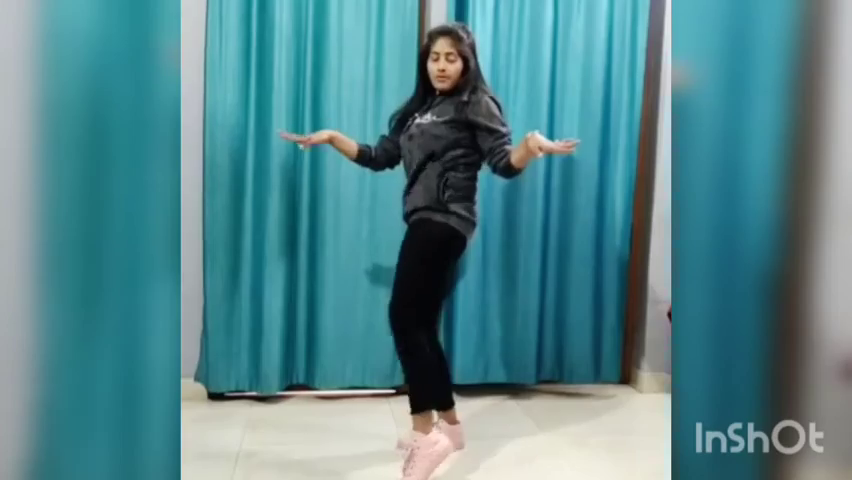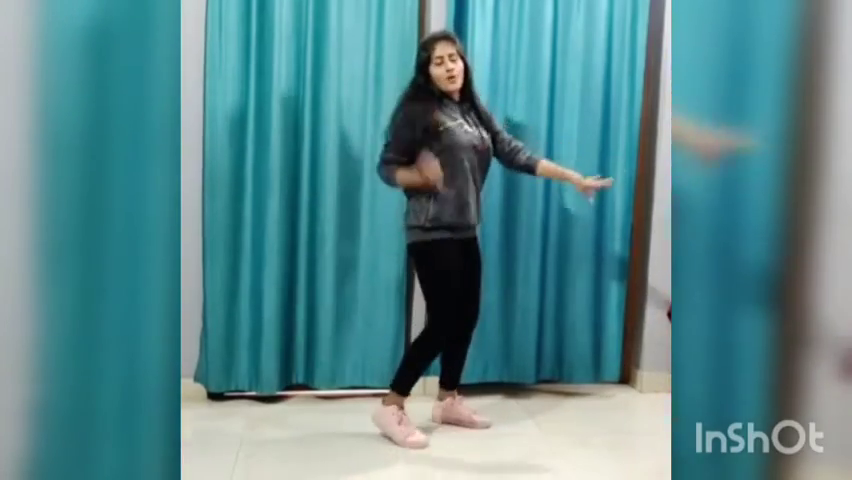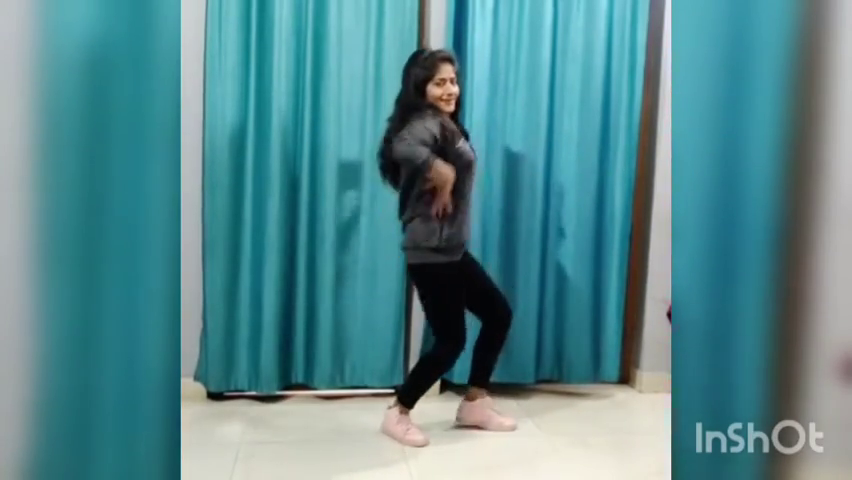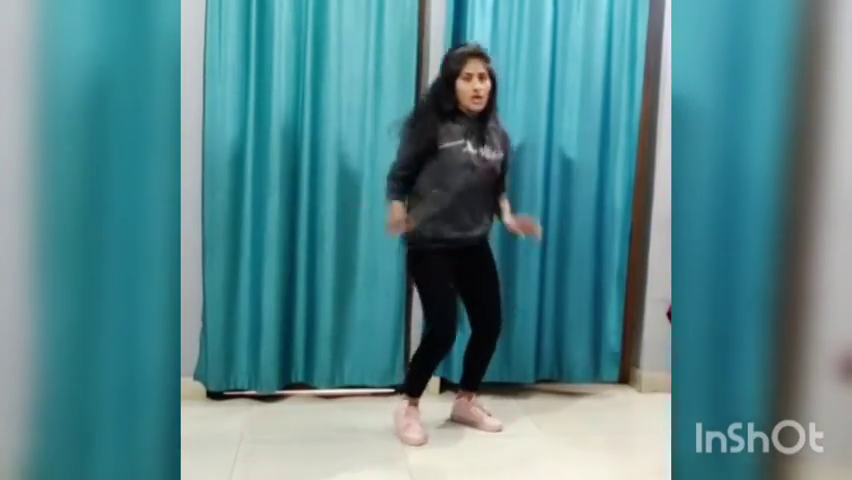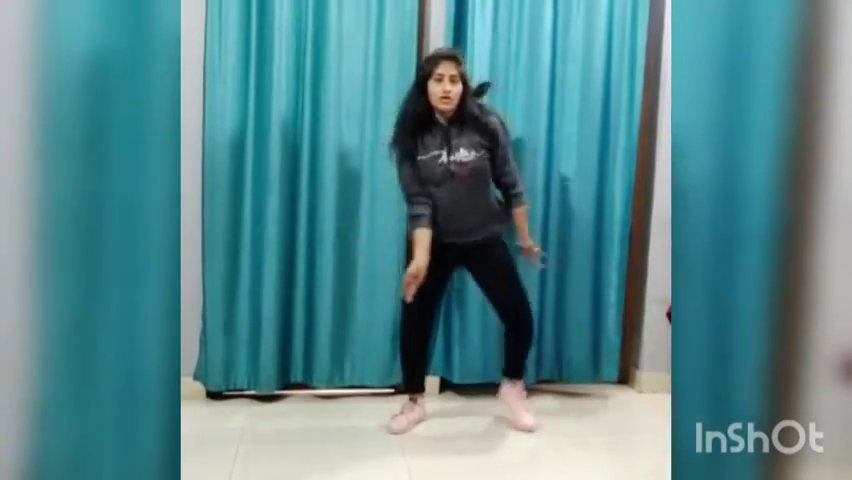
dt=1s
person 1, frame 1
left shoulder: (476, 104)
right shoulder: (417, 109)
left elbow: (504, 163)
right elbow: (380, 156)
left wrist: (532, 144)
right wrist: (331, 137)
left hip: (442, 220)
right hip: (426, 221)
left knee: (404, 317)
right knee: (420, 326)
left ankle: (426, 432)
right ankle: (448, 423)
person 1, frame 2
left shoulder: (476, 112)
right shoulder: (417, 111)
left elbow: (515, 154)
right elbow: (388, 169)
left wrist: (573, 178)
right wrist: (418, 176)
left hip: (465, 232)
right hip: (431, 233)
left knee: (466, 317)
right knee: (443, 320)
left ankle: (448, 401)
right ankle: (391, 407)
person 1, frame 3
left shoulder: (442, 126)
right shoulder: (427, 123)
right elbow: (405, 149)
right wrist: (444, 176)
left hip: (450, 250)
right hip: (431, 252)
left knee: (499, 313)
right knee: (450, 340)
left ankle: (475, 404)
right ankle: (397, 414)
person 1, frame 4
left shoulder: (495, 133)
right shoulder: (430, 124)
right elbow: (401, 173)
left wrist: (510, 218)
right wrist: (397, 208)
left hip: (474, 244)
right hip: (430, 243)
left knee: (488, 325)
right knee: (441, 328)
left ankle: (466, 402)
right ankle: (408, 408)
person 1, frame 5
left shoulder: (485, 127)
right shoulder: (411, 137)
left elbow: (510, 185)
right elbow: (418, 202)
left wrist: (525, 238)
right wrist: (420, 257)
left hip: (484, 240)
right hip: (433, 242)
left knee: (520, 316)
right knee: (415, 322)
left ankle: (512, 389)
right ankle: (414, 402)
